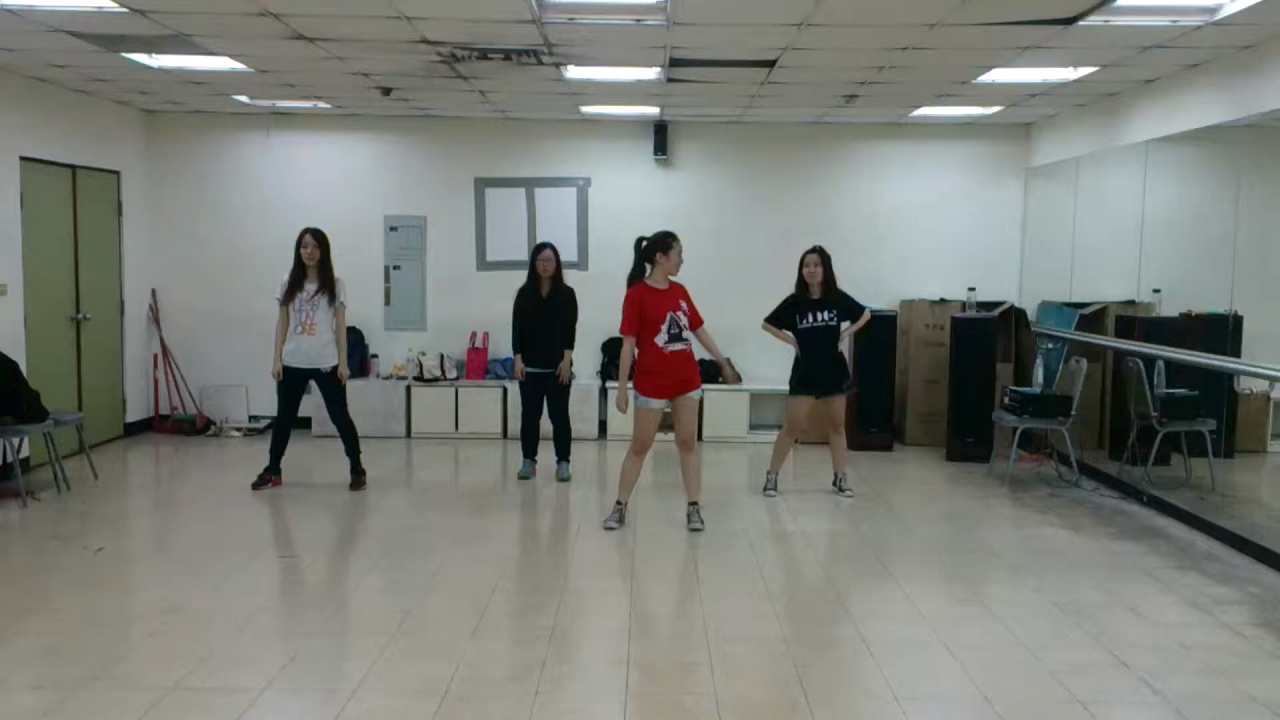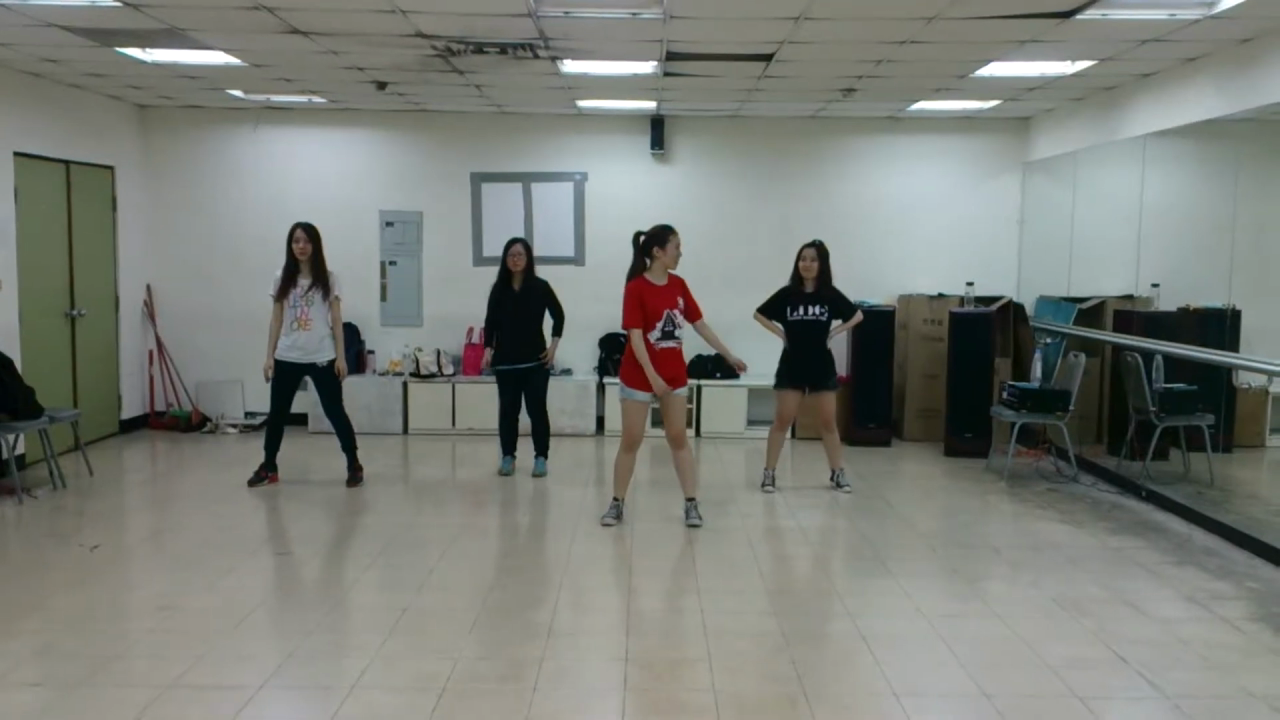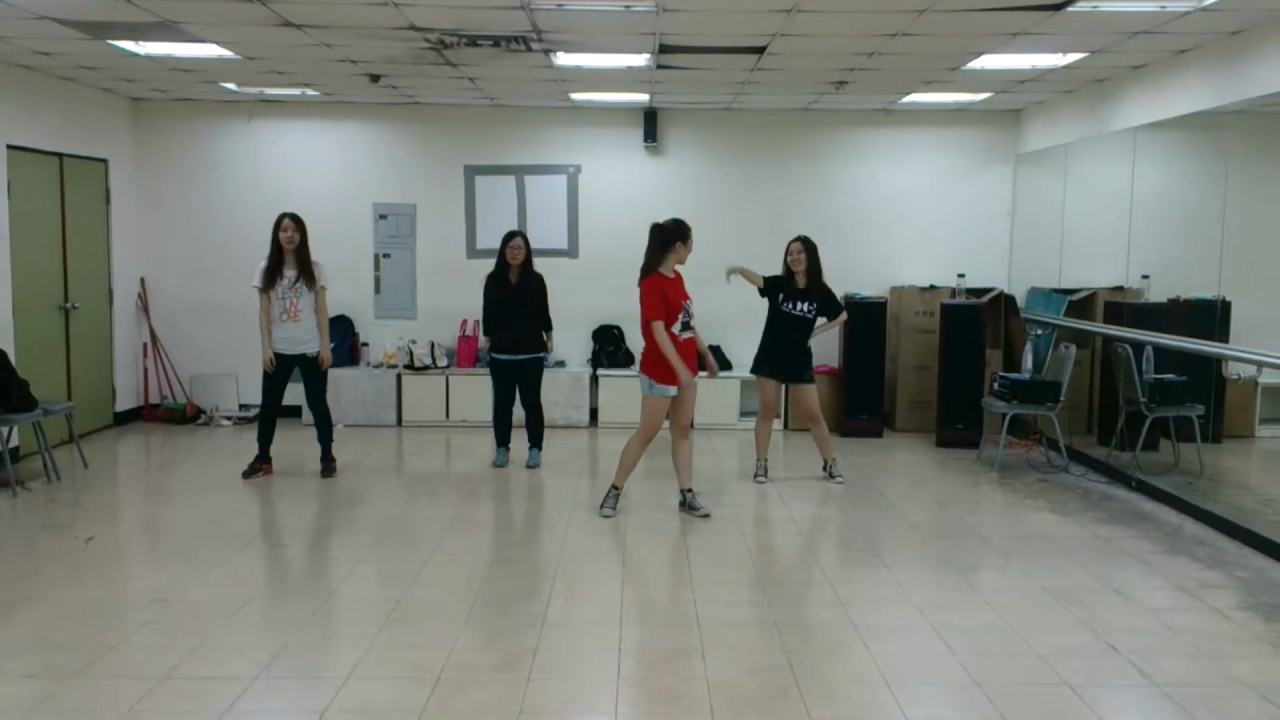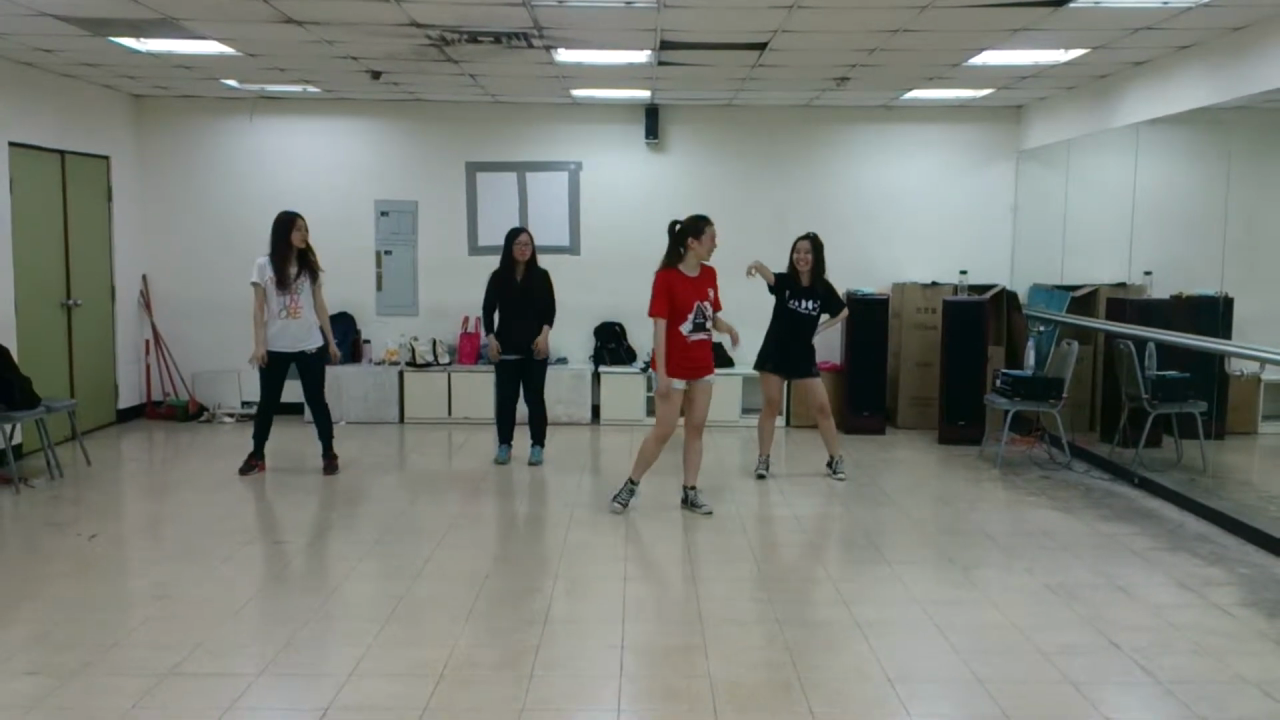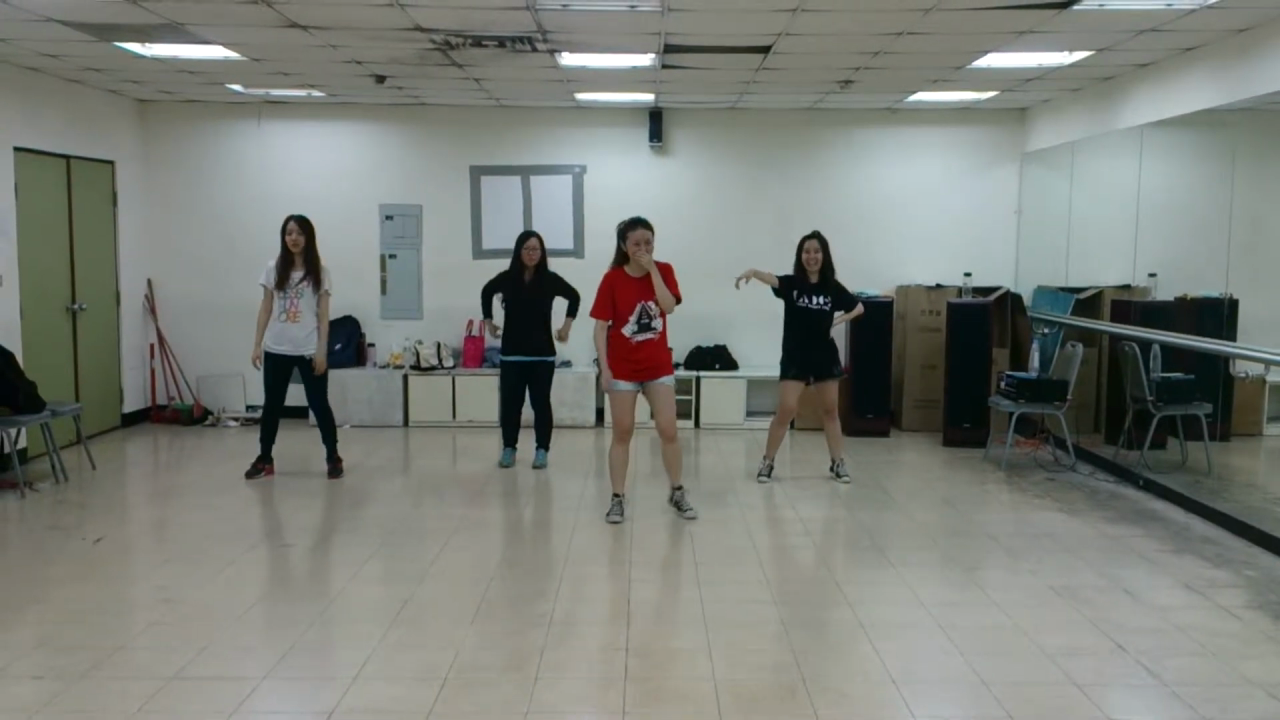
dt=1s
person 1, frame 1
left shoulder: (680, 291)
right shoulder: (637, 294)
left elbow: (699, 330)
right elbow: (628, 344)
left wrist: (724, 364)
right wrist: (622, 387)
left hip: (687, 380)
right hip: (652, 383)
left knee: (688, 443)
right knee: (640, 446)
left ankle: (694, 508)
right ankle: (620, 507)
person 1, frame 2
left shoulder: (679, 285)
right shoulder: (636, 287)
left elbow: (699, 324)
right elbow: (634, 336)
left wrist: (729, 356)
right wrist: (652, 376)
left hip: (676, 375)
right hip: (638, 377)
left knee: (678, 440)
right knee: (630, 441)
left ankle: (691, 503)
right ankle: (617, 503)
person 1, frame 3
left shoulder: (677, 277)
right shoulder: (652, 282)
right elbow: (658, 331)
left wrist: (706, 353)
right wrist: (681, 368)
left hip: (685, 369)
right hip: (660, 371)
left knee: (682, 431)
right knee: (646, 433)
left ankle: (687, 494)
right ankle: (614, 491)
person 1, frame 4
left shoulder: (710, 275)
right shoulder: (666, 277)
right elbow: (659, 326)
left wrist: (727, 329)
right wrist: (660, 371)
left hip: (702, 366)
right hip: (672, 367)
left knee: (695, 429)
right knee: (664, 431)
left ankle: (690, 492)
right ankle: (631, 485)
person 1, frame 5
left shoulder: (664, 271)
right shoulder: (613, 279)
left elbow: (669, 306)
right elbow: (600, 327)
left wrist: (651, 268)
right wrist: (604, 367)
left hip: (659, 366)
right hip: (623, 368)
left knee: (668, 431)
right knee: (622, 433)
left ankle: (677, 492)
right ankle: (617, 498)
person 2, frame 1
left shoulder: (334, 285)
right shoulder: (289, 283)
left elbow: (340, 326)
right elbow: (282, 324)
left wrist: (343, 363)
right wrist: (277, 359)
left hip: (326, 363)
right hip: (293, 362)
left knee: (340, 416)
right knee: (284, 417)
left ankle: (357, 470)
right ankle: (273, 470)
person 2, frame 2
left shoulder: (328, 279)
right shoulder: (282, 279)
left elbow: (336, 320)
right elbow: (276, 320)
left wrist: (341, 356)
right wrist: (269, 356)
left hip: (322, 358)
right hip: (287, 358)
left knee: (335, 412)
right knee: (277, 412)
left ankle: (354, 466)
right ankle: (269, 467)
person 2, frame 3
left shoulder: (314, 268)
right shoulder: (267, 269)
left elbow: (321, 310)
right elbow: (264, 312)
left wrist: (325, 346)
right wrist: (266, 348)
left hip: (311, 349)
right hip: (279, 349)
left knee: (317, 403)
right knee: (269, 404)
left ankle: (327, 458)
right ankle: (263, 459)
person 2, frame 4
left shoulder: (310, 265)
right shoulder: (264, 265)
left elbow: (319, 305)
right elbow: (259, 308)
left wrist: (331, 341)
right wrist: (259, 343)
left hip: (310, 345)
right hip: (275, 347)
left knee: (316, 400)
right knee: (268, 402)
left ankle: (329, 455)
right ankle: (257, 455)
person 2, frame 5
left shoulder: (319, 272)
right shoulder: (273, 269)
left elbow: (323, 315)
right elbow: (265, 309)
left wrist: (322, 350)
right wrist: (257, 344)
left hip: (309, 350)
right hip: (276, 350)
left knee: (319, 404)
right knee: (272, 404)
left ankle: (333, 458)
right ankle: (265, 459)
person 3, frame 1
left shoulder: (838, 298)
right shoulder: (794, 302)
left elbow: (865, 315)
right elbow: (768, 324)
left wrist: (844, 335)
right wrist: (791, 340)
left hip: (834, 370)
right hip: (804, 372)
left knee: (836, 426)
right knee: (792, 427)
left ankle: (840, 478)
right ankle: (772, 476)
person 3, frame 2
left shoulder: (831, 295)
right shoulder: (787, 294)
left elbow: (857, 316)
right elbow: (759, 314)
left wrist: (834, 332)
right wrist: (780, 332)
left hip: (821, 366)
right hip: (791, 366)
left knee: (828, 423)
right knee: (782, 421)
left ankle: (837, 473)
right ankle: (769, 472)
person 3, frame 3
left shoulder: (820, 291)
right shoulder: (778, 284)
left elbow: (841, 316)
right elbow: (756, 279)
left wrist: (816, 332)
right wrist: (739, 270)
left hip: (800, 361)
right hip: (770, 358)
left knee: (814, 415)
right knee: (767, 411)
left ankle: (830, 463)
right ankle: (761, 463)
person 3, frame 4
left shoulder: (823, 288)
right shoulder: (784, 281)
left elbow: (843, 312)
right elbow: (769, 276)
left wrist: (821, 328)
right wrist: (757, 265)
left hip: (803, 356)
right hip: (775, 353)
left knee: (823, 407)
right knee: (771, 406)
left ankle: (835, 460)
right ankle: (763, 459)
person 3, frame 5
left shoulder: (832, 287)
right shoulder: (792, 283)
left elbow: (858, 308)
right elbow: (772, 280)
left wrist: (837, 321)
right wrist: (753, 273)
left hip: (825, 356)
right hip: (795, 357)
left knee: (831, 411)
right knee: (785, 412)
left ankle: (837, 463)
right ankle: (767, 462)
person 4, frame 1
left shoulder: (566, 293)
right shoulder: (524, 293)
left elbow: (570, 329)
right elbow: (517, 328)
left wrist: (567, 359)
right wrist: (518, 359)
left hip: (557, 365)
right hip: (530, 365)
left knee: (559, 415)
right knee: (530, 414)
left ankle: (563, 462)
right ankle: (528, 461)
person 4, frame 2
left shoulder: (540, 286)
right shoulder: (499, 288)
left elbow: (558, 316)
right elbow: (490, 322)
left wrist: (553, 345)
right wrist: (488, 349)
left hip: (535, 360)
right hip: (505, 360)
left knee: (537, 409)
right knee: (508, 410)
left ankle: (541, 458)
right ankle: (508, 457)
person 4, frame 3
left shoulder: (535, 279)
right shoulder: (494, 279)
left elbow: (543, 311)
right elbow: (488, 311)
left wrist: (549, 338)
right wrist: (487, 338)
left hip: (531, 351)
right hip: (501, 352)
left knee: (531, 401)
right knee: (502, 401)
left ankle: (535, 449)
right ankle: (502, 449)
person 4, frame 4
left shoulder: (541, 276)
right shoulder: (498, 277)
left elbow: (549, 308)
right elbow: (488, 309)
left wrist: (545, 333)
right wrist: (491, 338)
left hip: (535, 347)
right hip: (505, 348)
left knee: (534, 398)
right knee: (506, 398)
left ankle: (538, 446)
right ankle: (504, 445)
person 4, frame 5
left shoulder: (550, 279)
right shoulder: (507, 278)
left elbow: (574, 297)
right elbow: (486, 292)
left wrist: (566, 326)
right wrist: (489, 321)
left hip: (542, 352)
right hip: (512, 351)
left knee: (541, 402)
right knee: (510, 401)
left ankle: (542, 450)
right ankle: (509, 448)
